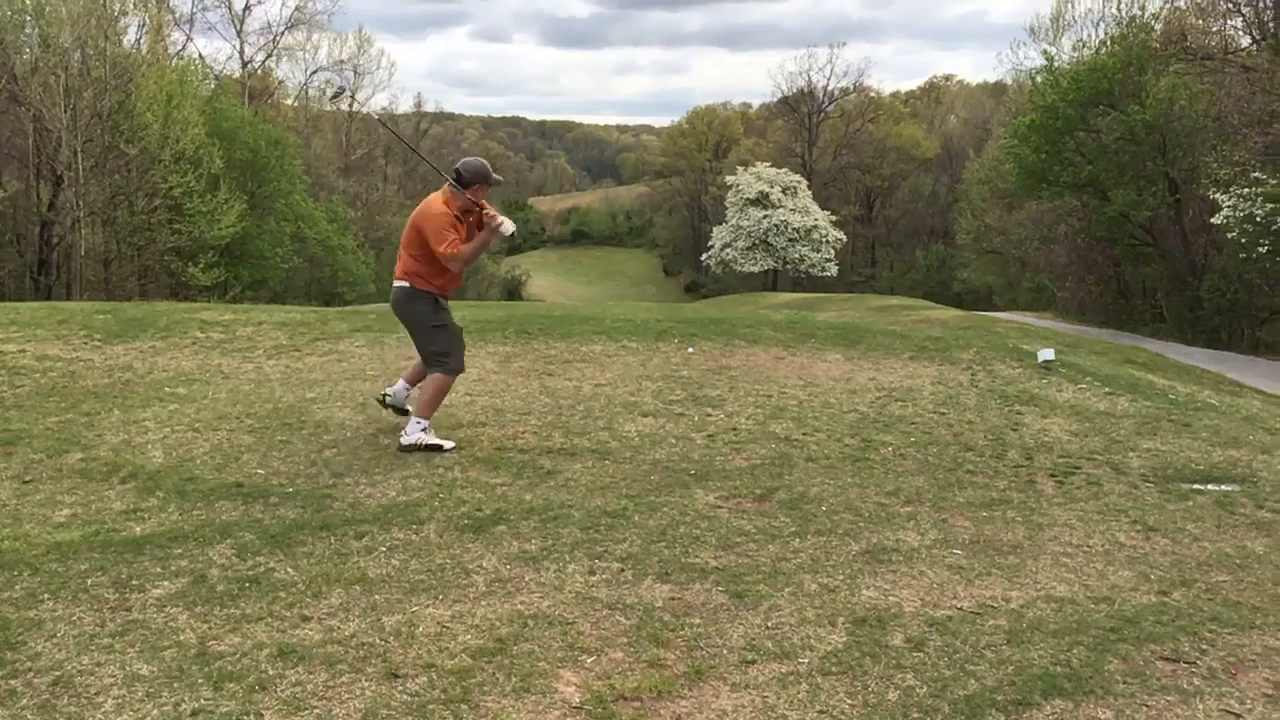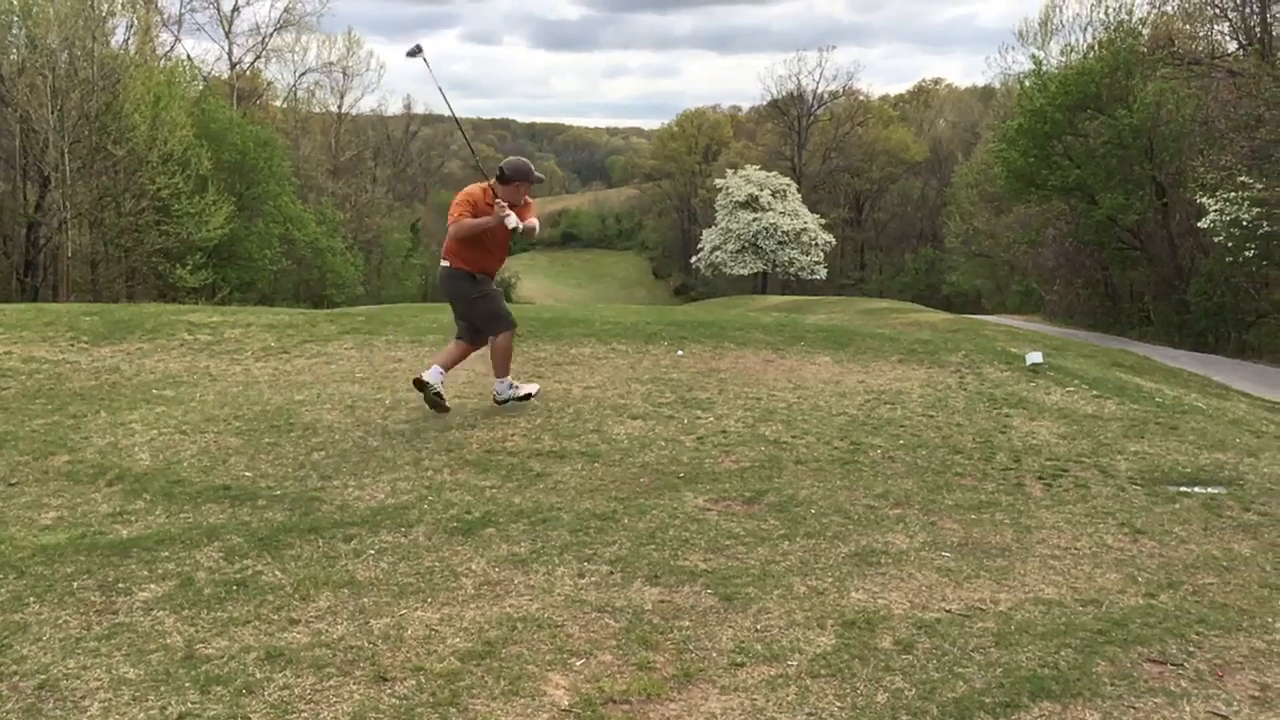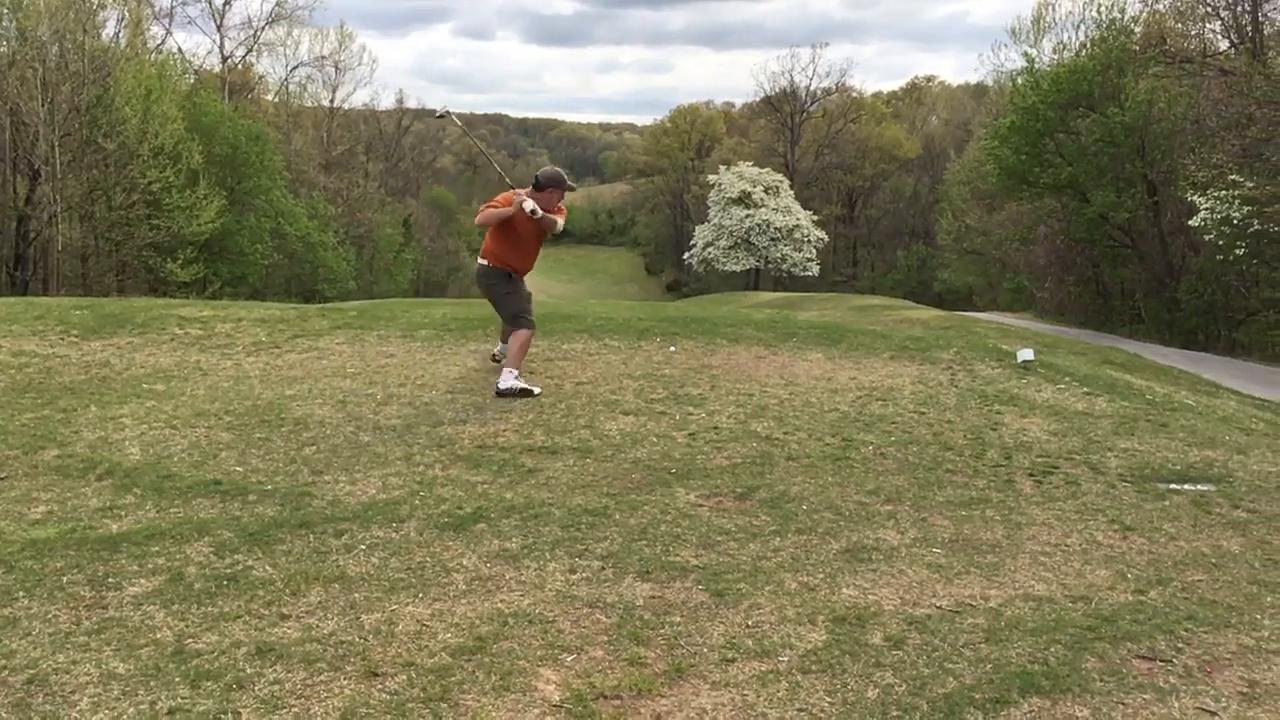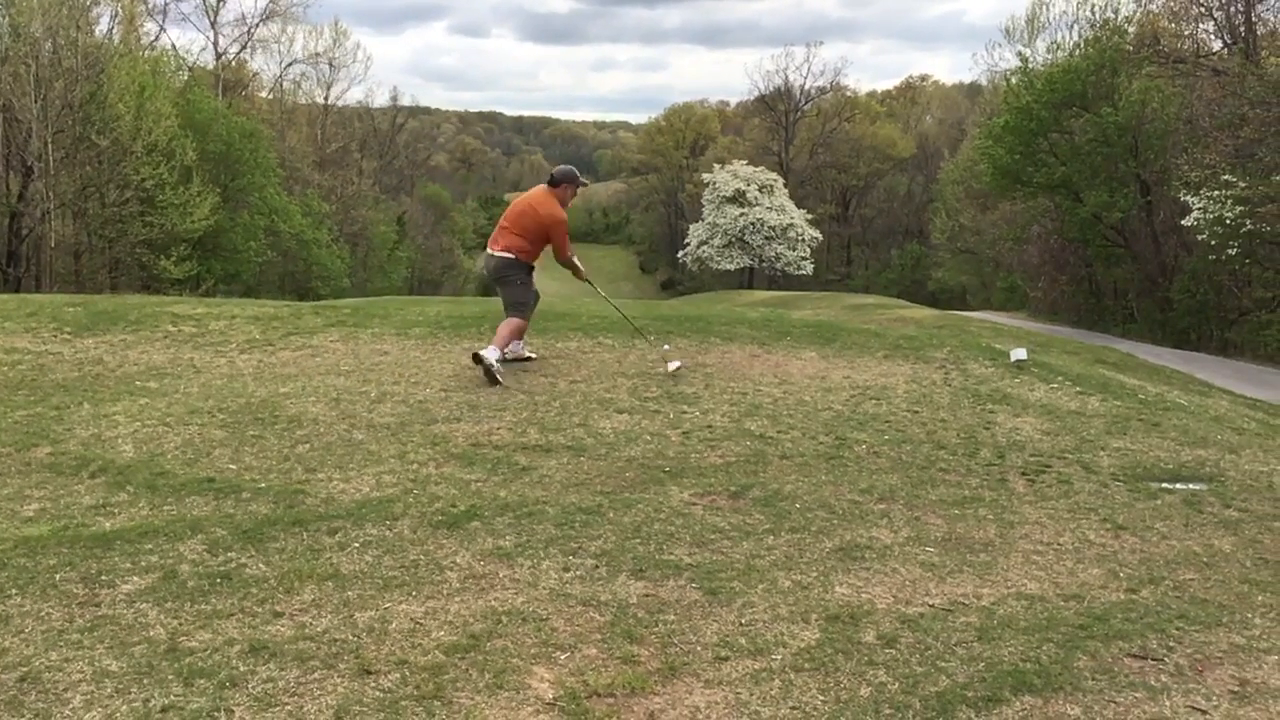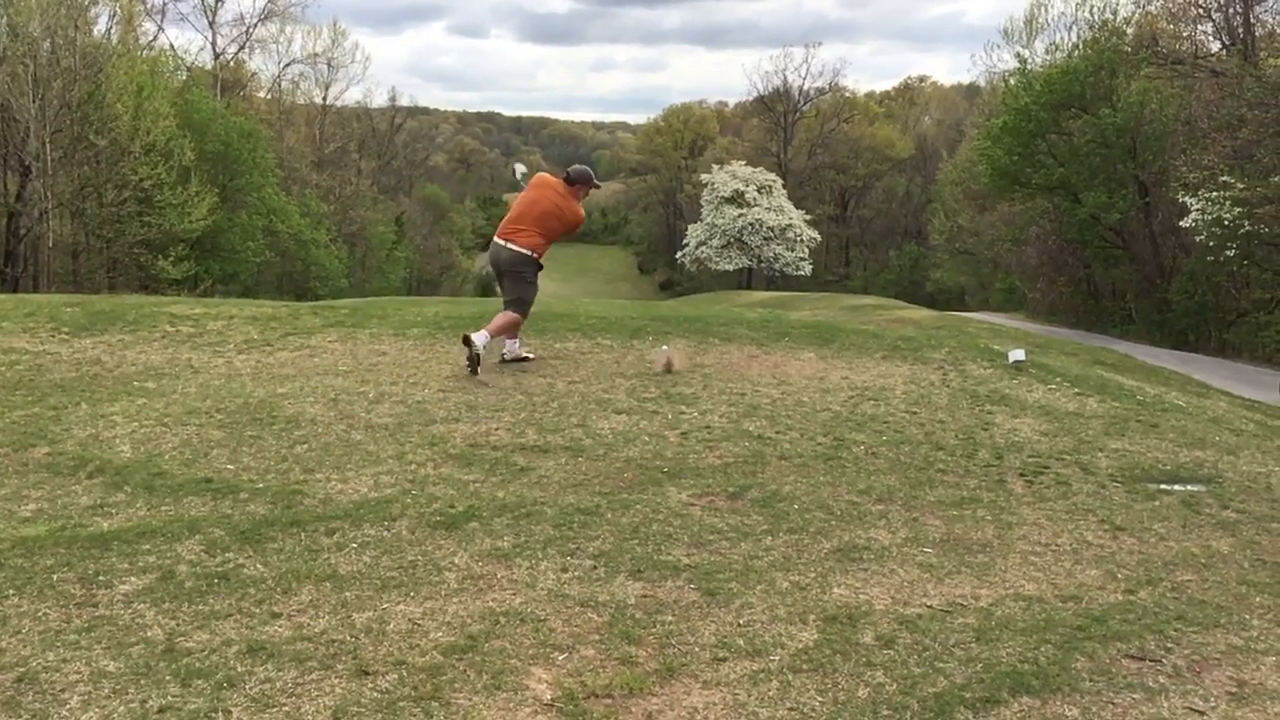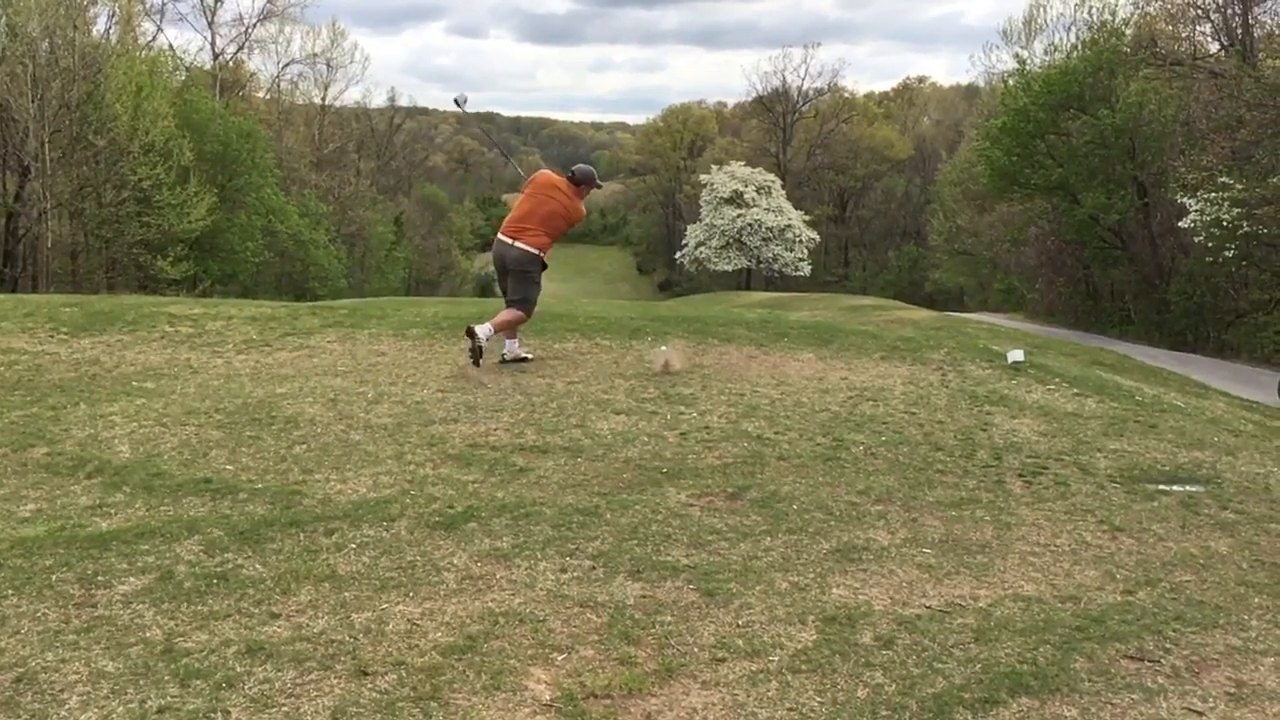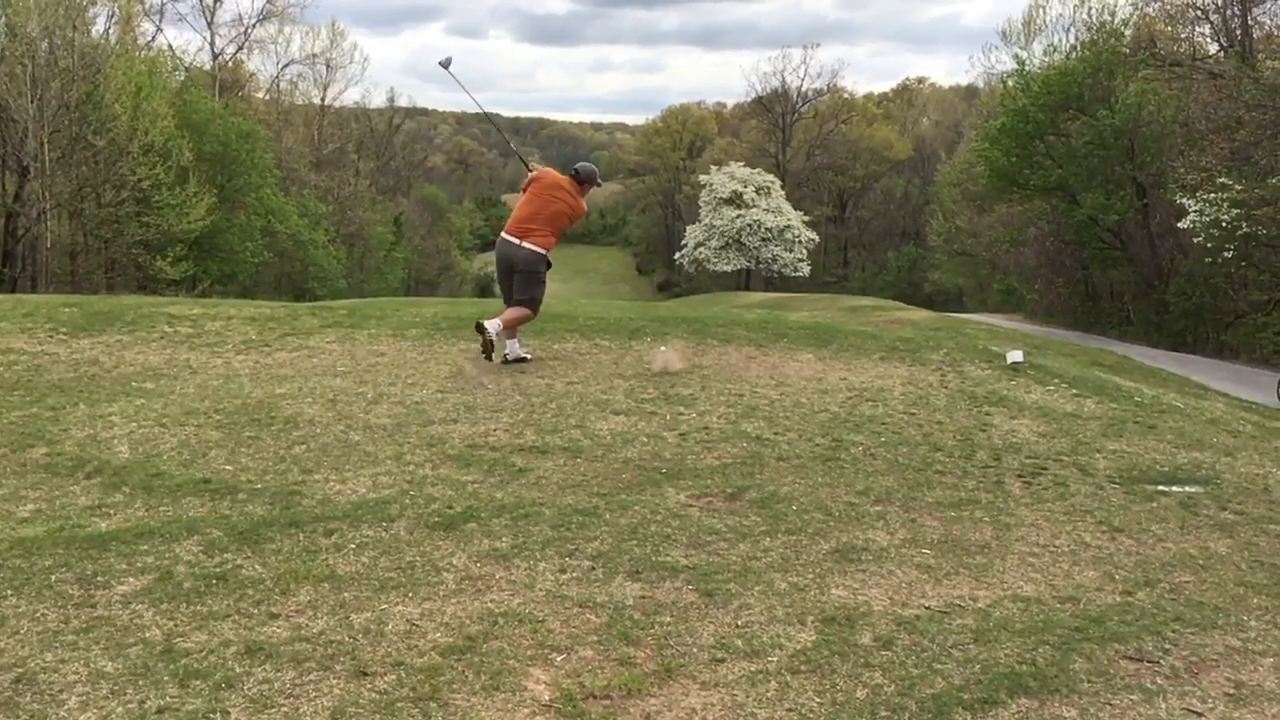
dt=0.3s
person 1, frame 1
left shoulder: (471, 206)
right shoulder: (436, 212)
left elbow: (500, 222)
right elbow: (456, 261)
left wrist: (502, 224)
right wrist: (486, 236)
left hip: (419, 295)
right hip: (418, 297)
left knee: (444, 353)
right knee: (448, 364)
left ankle: (397, 393)
right ankle: (416, 431)
person 1, frame 2
left shoulder: (520, 201)
right shoulder: (472, 196)
left elbow: (532, 226)
right elbow: (455, 230)
left wrist: (519, 222)
right wrist: (492, 220)
left hip: (475, 276)
right hip: (460, 275)
left knee: (473, 335)
right knee: (502, 326)
left ankle: (432, 377)
right ankle: (503, 388)
person 1, frame 3
left shoulder: (556, 208)
right shoulder: (510, 200)
left elbow: (556, 224)
right elbow: (481, 220)
left wrist: (538, 214)
right wrist: (512, 210)
left hip: (509, 273)
right hip: (494, 272)
left knee: (521, 310)
right knee: (523, 324)
left ankle: (504, 351)
right ankle: (509, 380)
person 1, frame 4
left shoulder: (541, 191)
right shoulder: (556, 214)
right elbow: (563, 256)
left wrist: (572, 258)
right wrist: (577, 270)
left hip: (496, 257)
right hip: (511, 263)
left knee: (528, 299)
right knee: (518, 313)
left ankle: (514, 348)
right ankle: (491, 354)
person 1, frame 5
left shoulder: (541, 179)
right shoulder: (576, 214)
left hip: (497, 247)
right hip: (521, 257)
left knee: (514, 301)
right knee: (517, 311)
left ankle: (512, 349)
right ankle: (479, 339)
person 1, frame 6
left shoulder: (544, 177)
right shoulder: (578, 211)
left hip: (501, 245)
right hip: (527, 256)
left knee: (513, 301)
right knee: (521, 309)
left ankle: (512, 349)
right ankle: (483, 331)
person 1, frame 7
left shoulder: (547, 176)
right shoulder: (579, 208)
left elbow: (525, 188)
left hip: (506, 244)
right hip: (532, 255)
left knee: (511, 302)
right knee: (528, 308)
left ankle: (512, 349)
right ankle: (493, 325)
